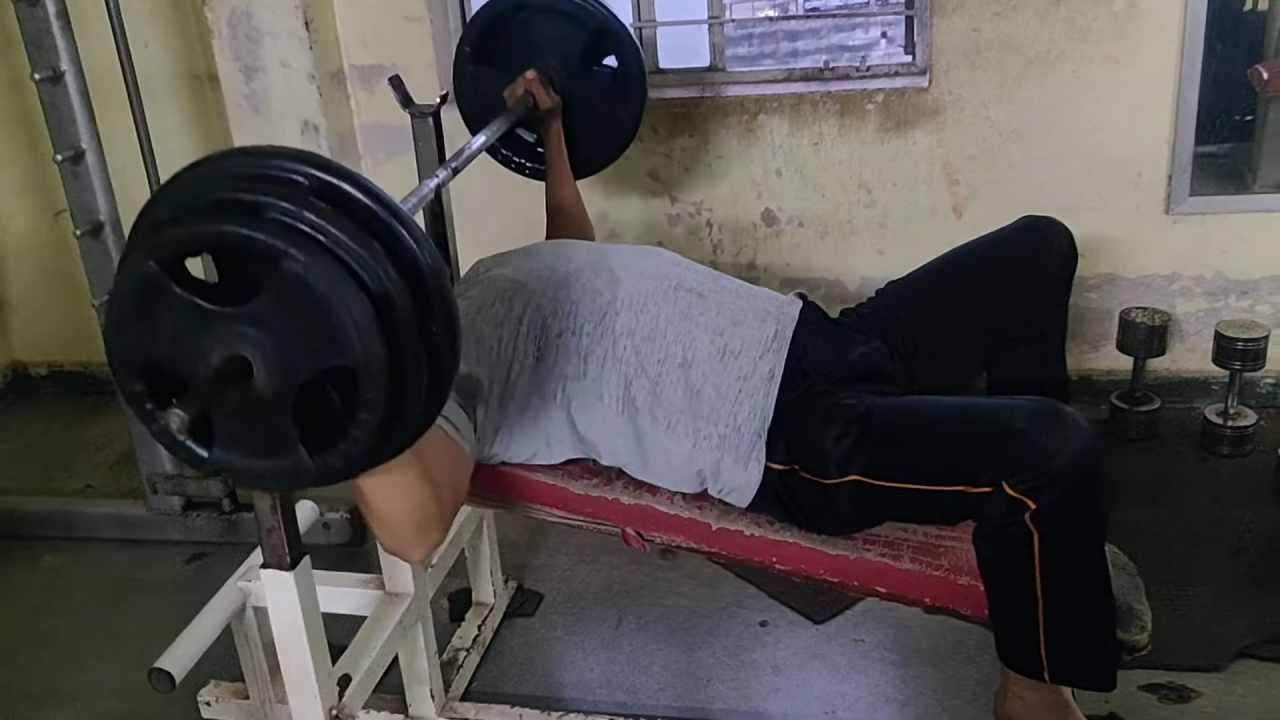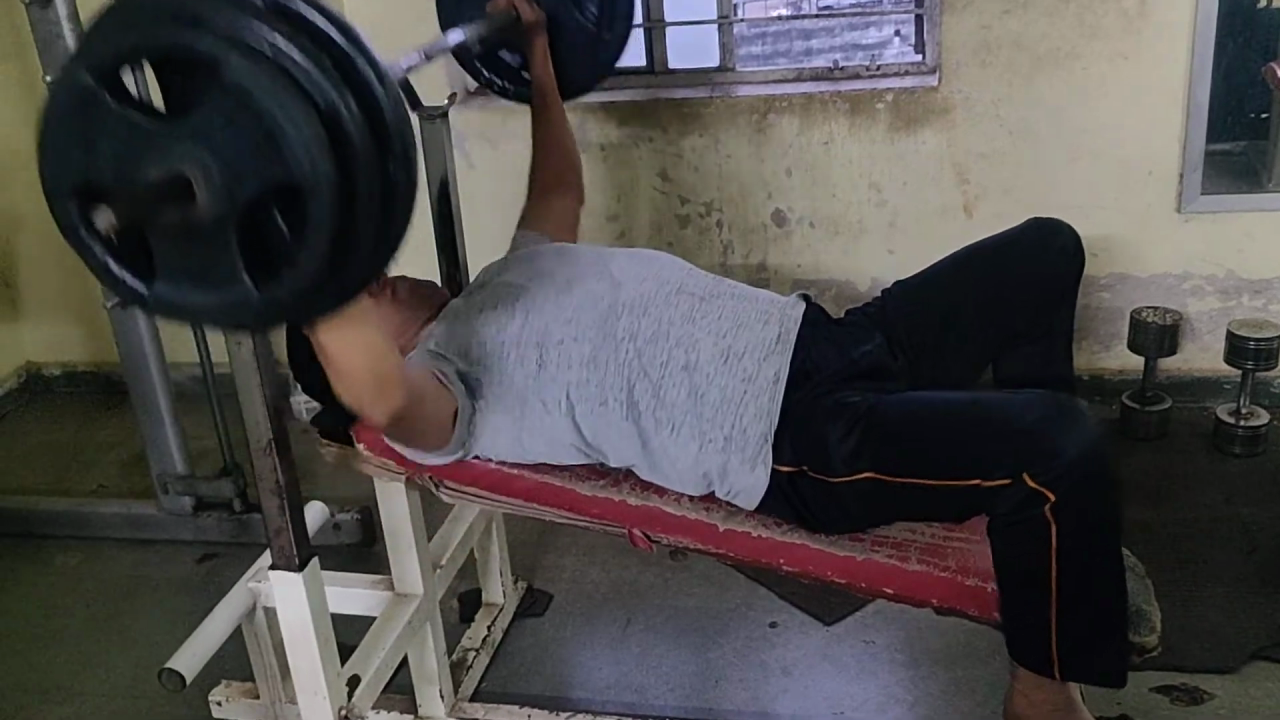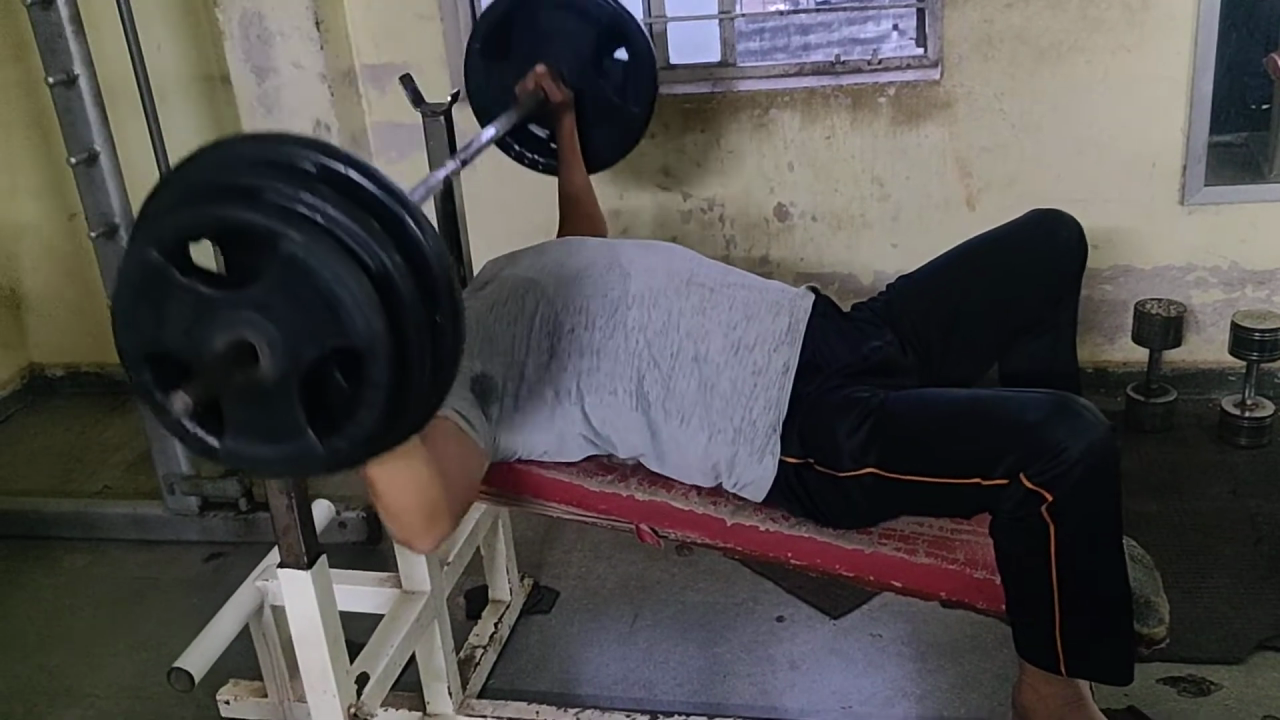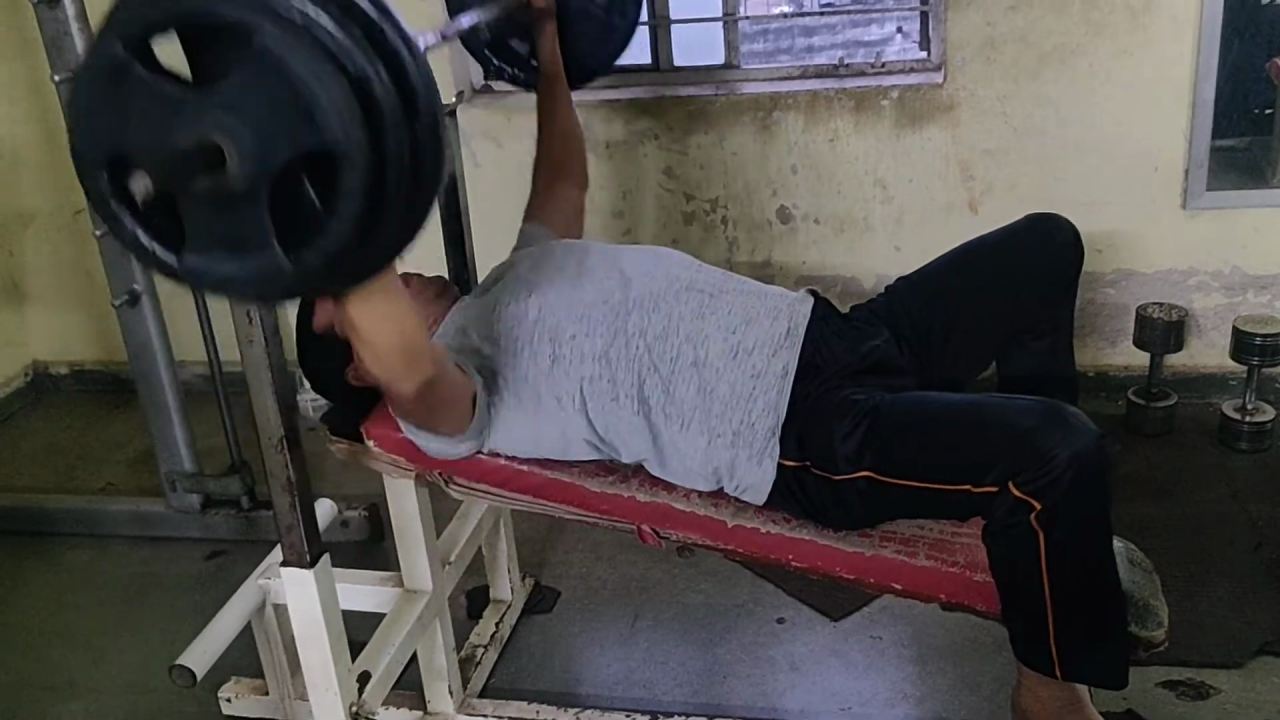
dt=1s
person 1, frame 1
left shoulder: (485, 285)
left elbow: (574, 255)
right elbow: (415, 527)
left wrist: (549, 127)
left hip: (818, 344)
right hip: (797, 441)
left knee: (1038, 248)
right knee: (1056, 451)
left ankle: (1031, 527)
person 1, frame 2
left shoulder: (500, 288)
right shoulder: (432, 374)
left elbow: (560, 195)
right elbow: (378, 396)
left hip: (825, 345)
right hip: (804, 438)
left knee: (1045, 250)
right knee: (1065, 441)
left ankle: (1044, 519)
person 1, frame 3
left shoulder: (490, 291)
right shoulder: (443, 382)
left elbow: (586, 252)
right elbow: (428, 517)
left wrist: (562, 121)
left hip: (828, 336)
right hip: (807, 432)
left knee: (1049, 241)
right knee: (1072, 442)
left ankle: (1057, 530)
person 1, frame 4
left shoulder: (510, 288)
right shoulder: (451, 375)
left elbow: (565, 185)
right elbow: (407, 371)
left hip: (830, 340)
right hip: (808, 433)
left knee: (1045, 244)
right knee: (1062, 450)
left ankle: (1055, 529)
